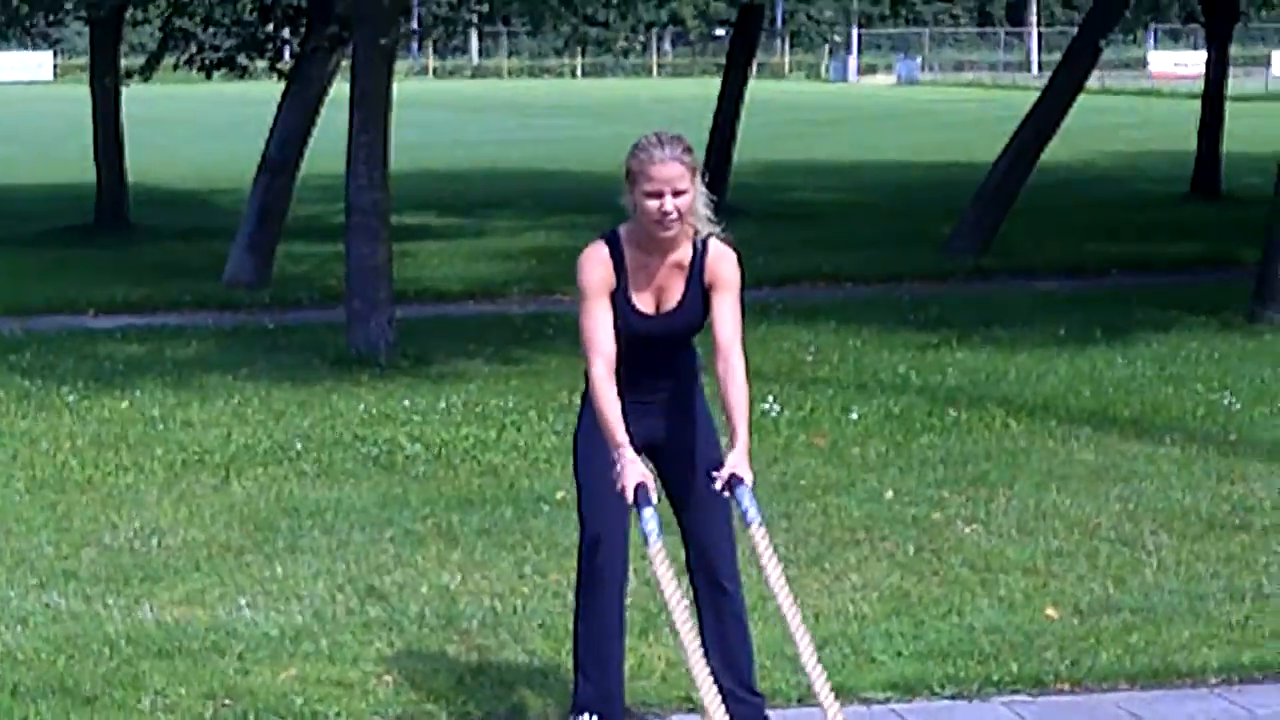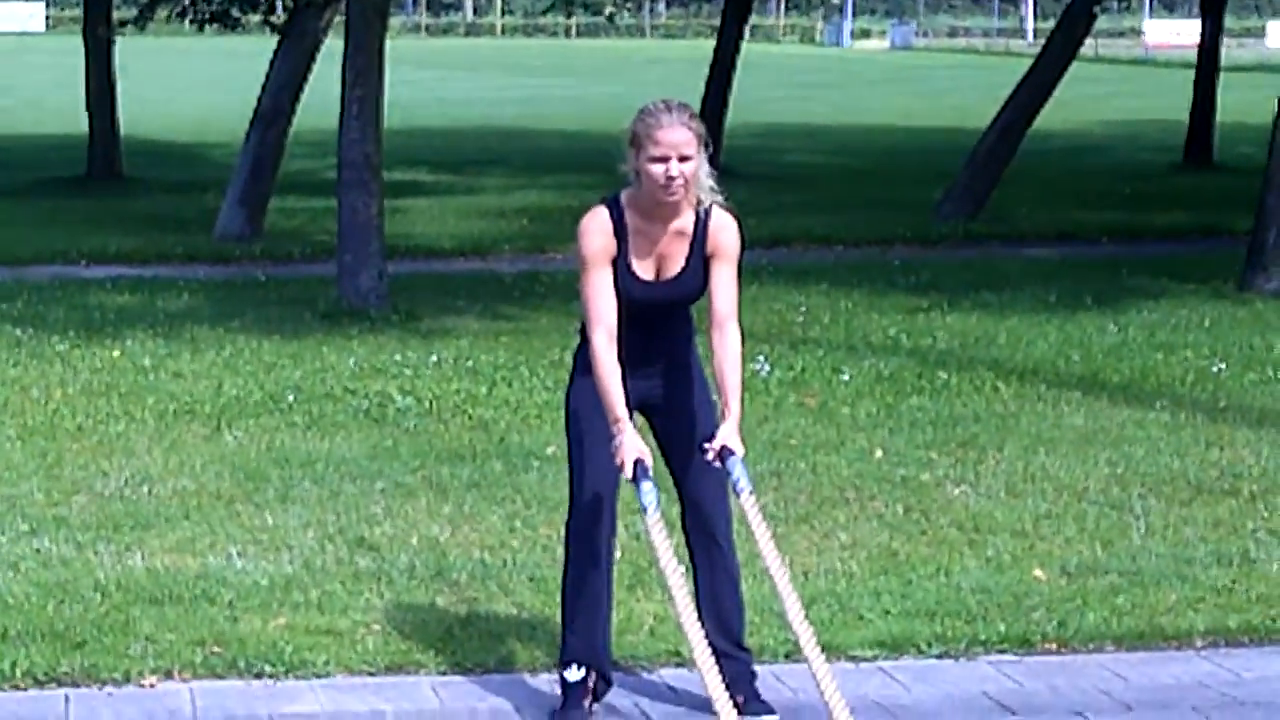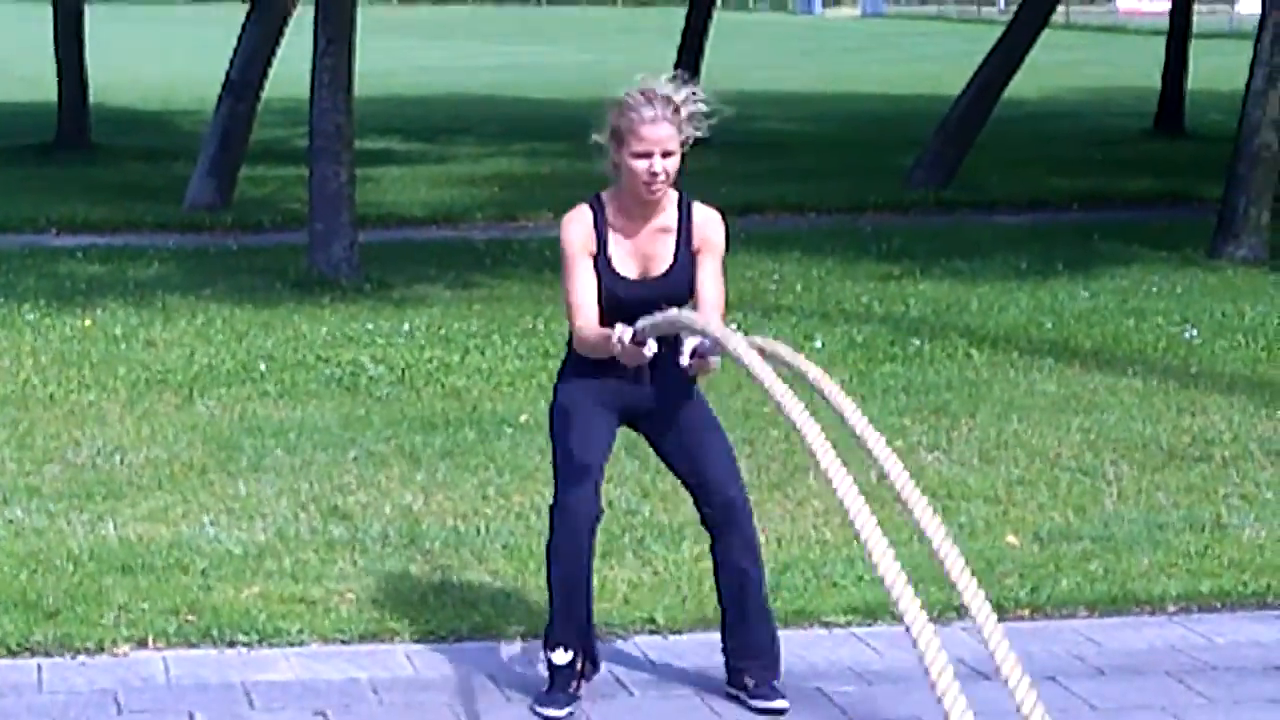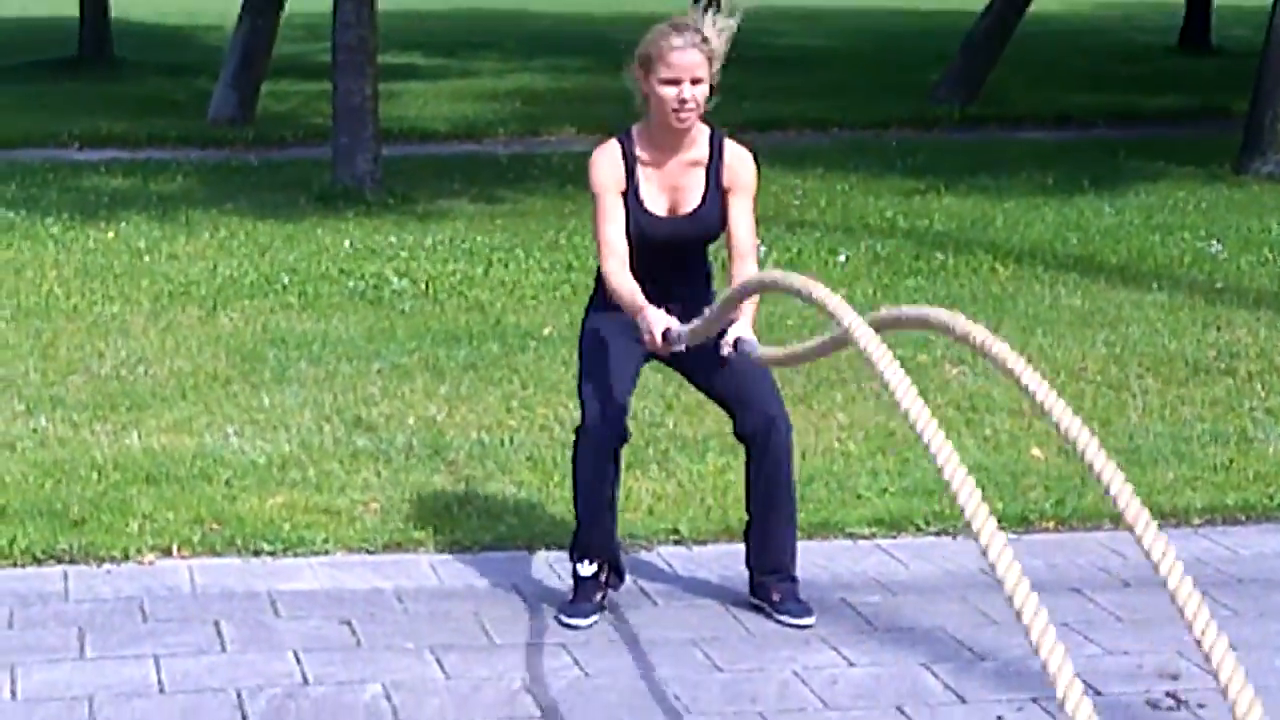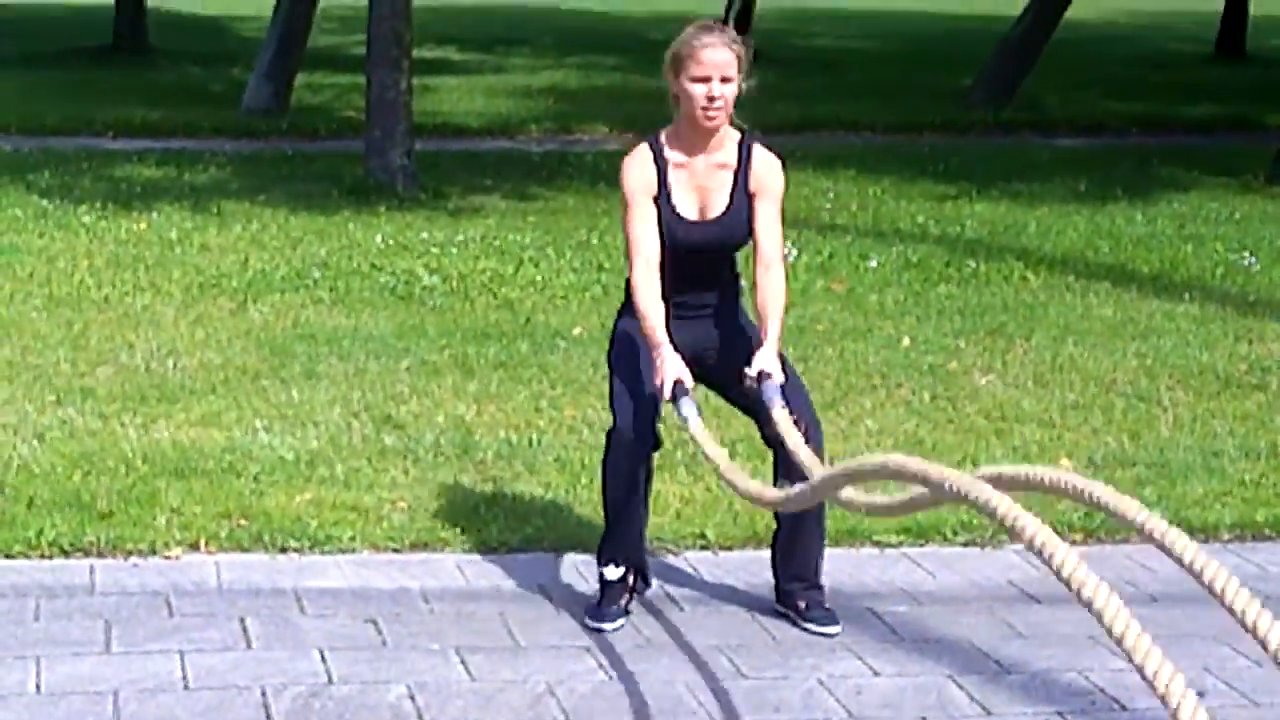
dt=1s
person 1, frame 1
left shoulder: (717, 259)
right shoulder: (599, 260)
left elbow: (730, 355)
right elbow: (600, 365)
left wrist: (740, 446)
right wrist: (622, 452)
left hip: (682, 411)
right hip: (611, 418)
left knee: (717, 562)
right knee: (602, 562)
person 1, frame 2
left shoulder: (718, 226)
right shoulder: (600, 226)
left elbow: (725, 325)
right elbow: (600, 334)
left wrist: (731, 419)
right wrist: (620, 429)
left hip: (677, 369)
right hip: (604, 376)
left knee: (711, 517)
right knee: (592, 515)
person 1, frame 3
left shoulder: (702, 223)
right shoulder: (582, 223)
left elbow: (711, 319)
right elbow: (582, 331)
left wrist: (705, 348)
right wrist: (613, 342)
left hip: (668, 383)
right hip: (592, 385)
left knee: (729, 503)
right knee: (574, 508)
left ankle: (751, 666)
right ankle: (567, 662)
person 1, frame 4
left shoulder: (732, 161)
right shoulder: (610, 160)
left elbow: (745, 265)
right elbow: (614, 267)
left wrist: (742, 321)
right wrist: (645, 315)
left hip: (698, 310)
right hip: (620, 316)
left knee: (768, 422)
right knee: (600, 428)
left ankle: (773, 576)
right ankle: (593, 573)
person 1, frame 5
left shoulder: (761, 164)
right shoulder: (643, 164)
left elbow: (769, 267)
right elbow: (644, 276)
left wrist: (769, 346)
right wrist: (660, 353)
left hip: (724, 325)
right hip: (651, 328)
left knee: (799, 426)
right knee: (632, 434)
left ankle: (799, 585)
right ankle: (619, 577)
